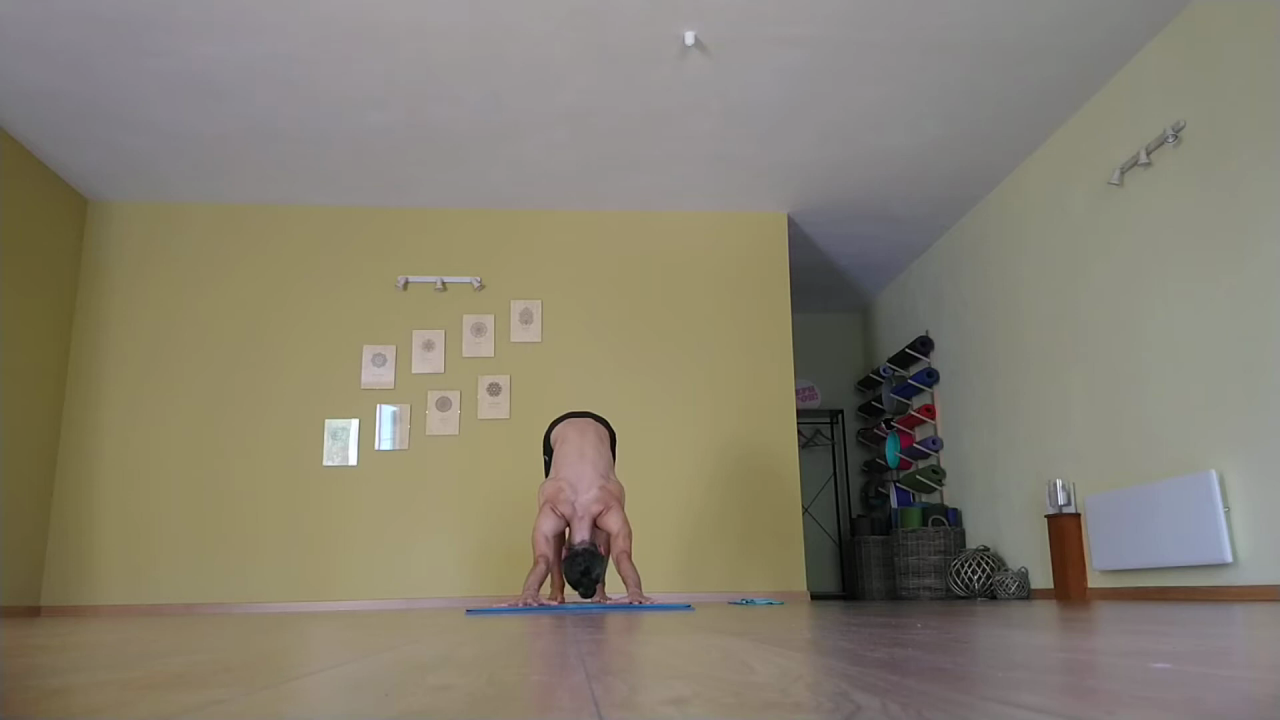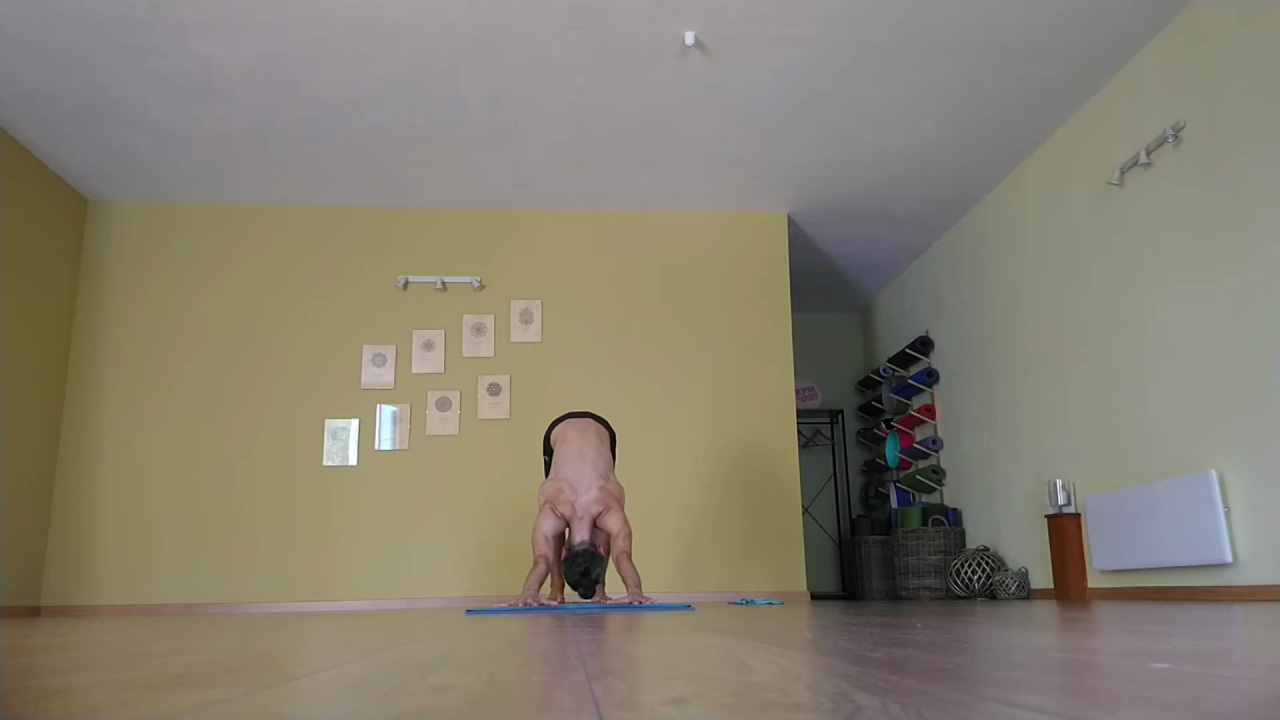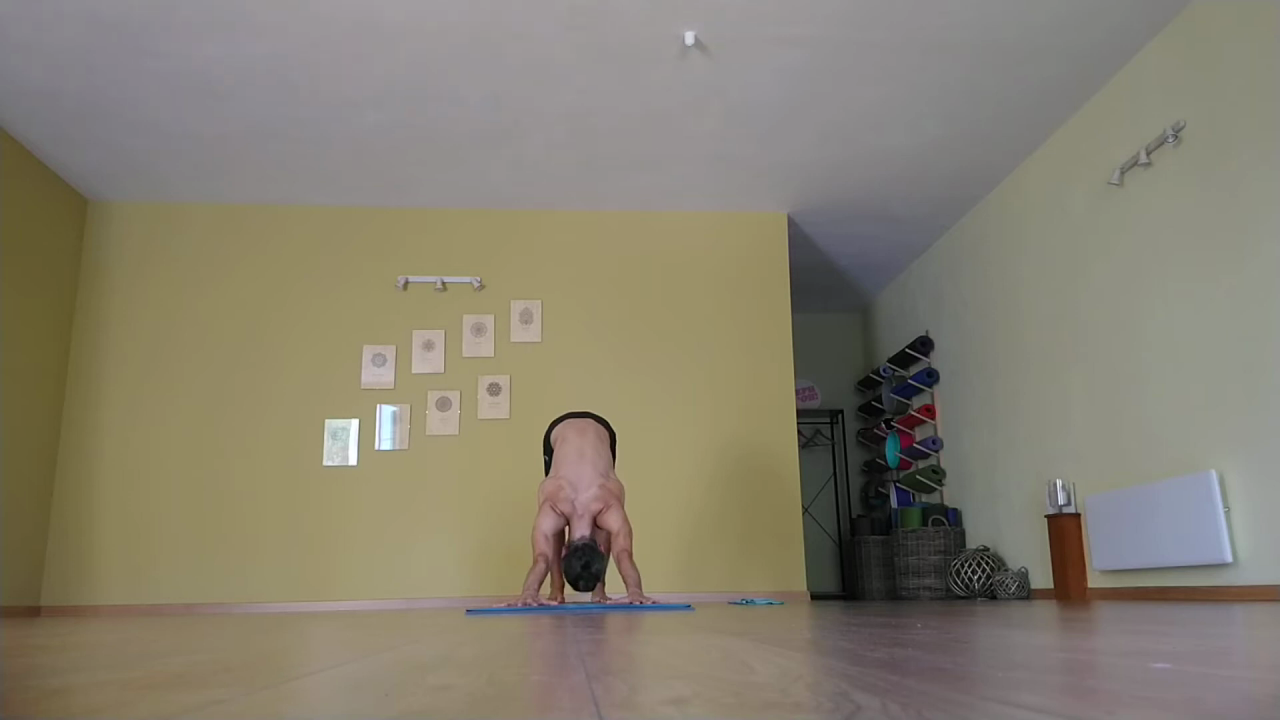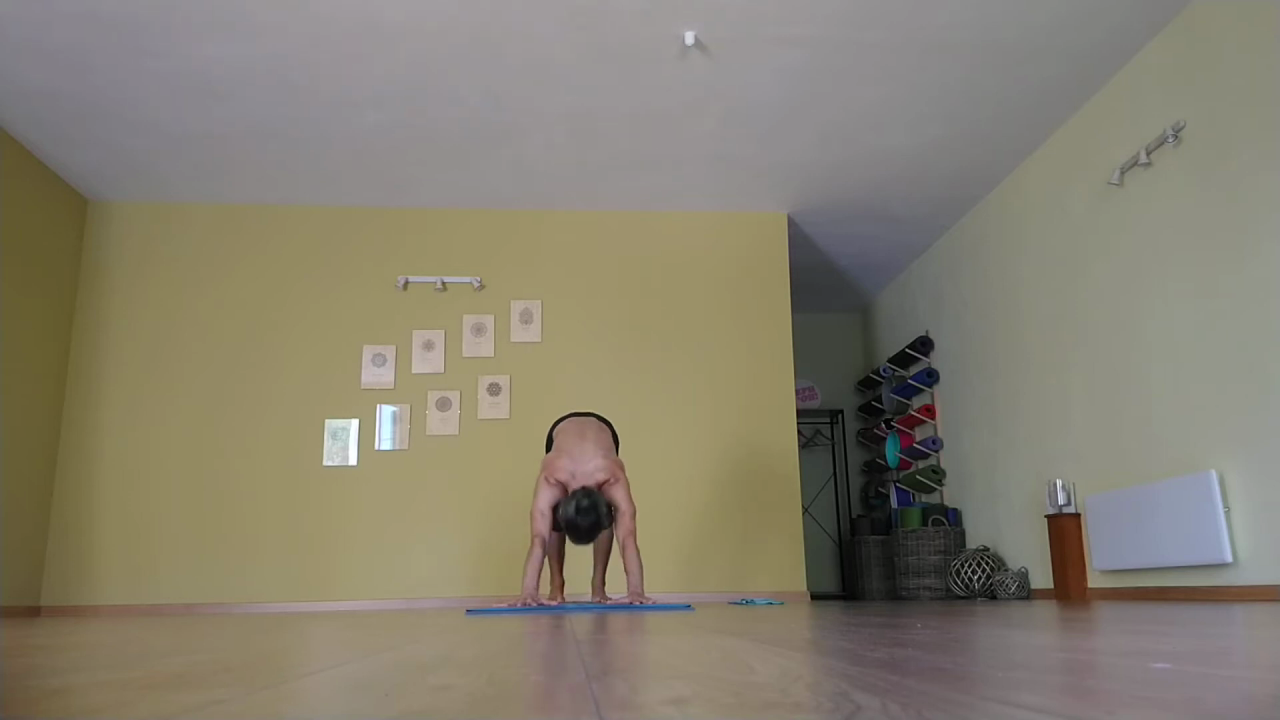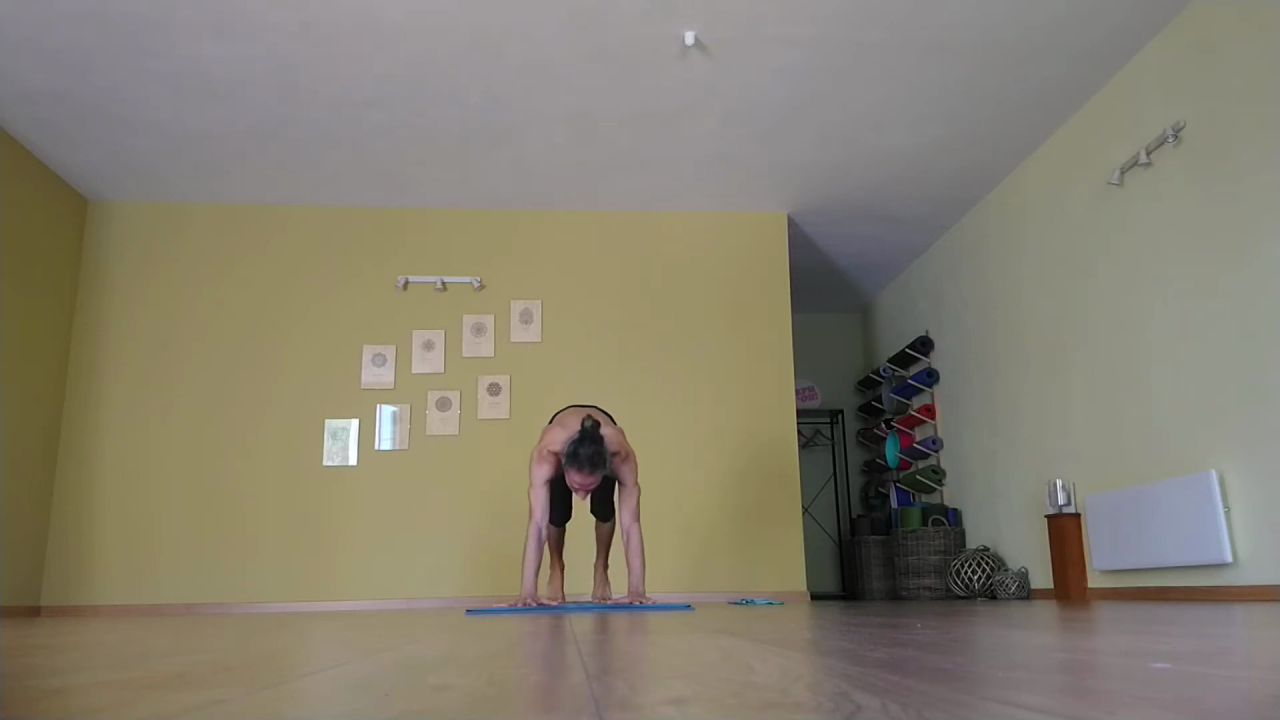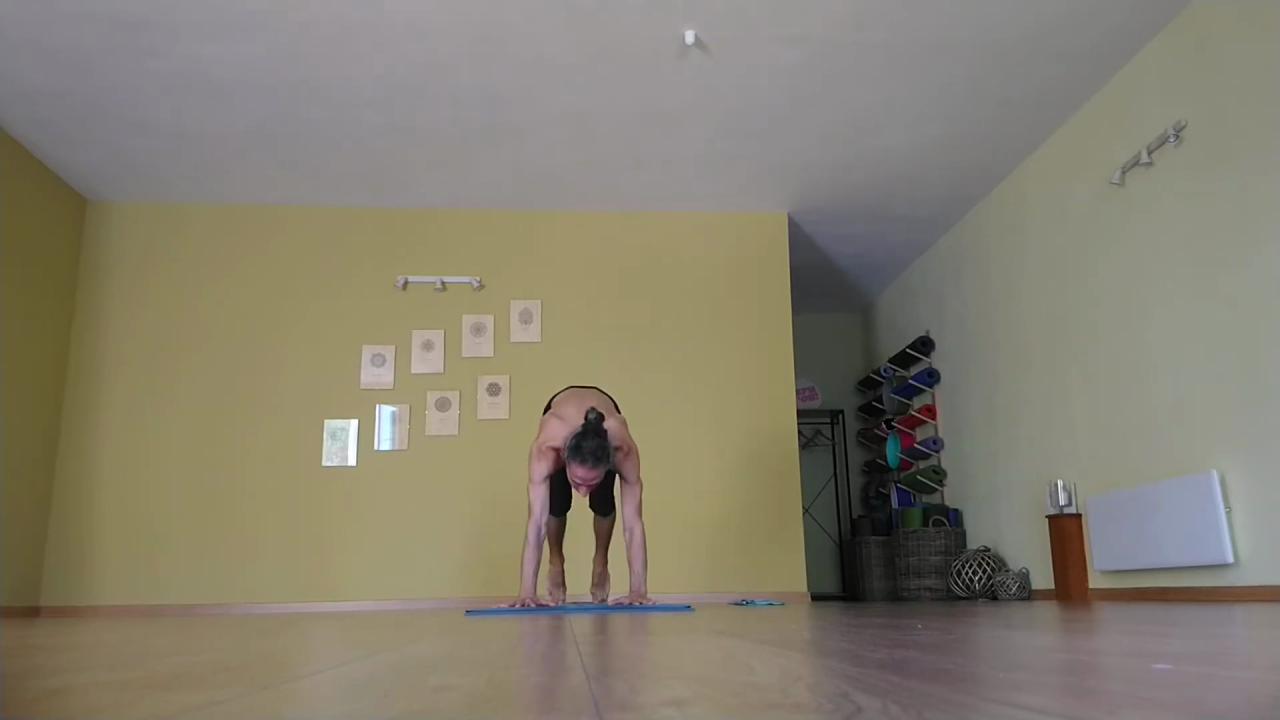
dt=0.4s
person 1, frame 1
left shoulder: (609, 508)
right shoulder: (553, 510)
left elbow: (623, 557)
right elbow: (542, 560)
left hip: (600, 429)
right hip: (559, 430)
left ankle: (599, 587)
right ankle: (556, 587)
person 1, frame 2
left shoulder: (609, 509)
right shoulder: (552, 510)
left elbow: (623, 557)
right elbow: (542, 560)
left hip: (600, 429)
right hip: (559, 430)
left ankle: (599, 586)
right ankle: (556, 586)
person 1, frame 3
left shoulder: (609, 507)
right shoulder: (552, 508)
left elbow: (624, 555)
right elbow: (541, 559)
left hip: (600, 429)
right hip: (559, 430)
left ankle: (599, 587)
right ankle: (556, 587)
person 1, frame 4
left shoulder: (613, 480)
right shoulder: (552, 480)
left elbow: (628, 538)
right elbow: (539, 540)
left wrist: (636, 591)
right wrist: (528, 592)
left knee: (606, 519)
right knee: (553, 521)
left ankle: (599, 585)
right ankle: (556, 584)
person 1, frame 5
left shoulder: (621, 455)
right shoulder: (546, 454)
left elbow: (631, 525)
right elbow: (537, 524)
left wrist: (637, 590)
left knee: (603, 510)
right knee: (557, 512)
left ankle: (601, 569)
right ankle: (556, 568)
person 1, frame 6
left shoulder: (624, 450)
right shoulder: (545, 449)
left elbow: (633, 522)
right elbow: (536, 521)
left knee: (603, 503)
right knee: (557, 504)
left ankle: (601, 562)
right ankle: (555, 562)
